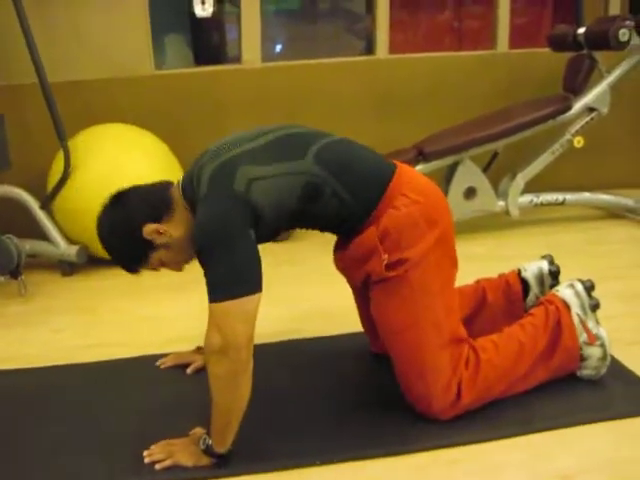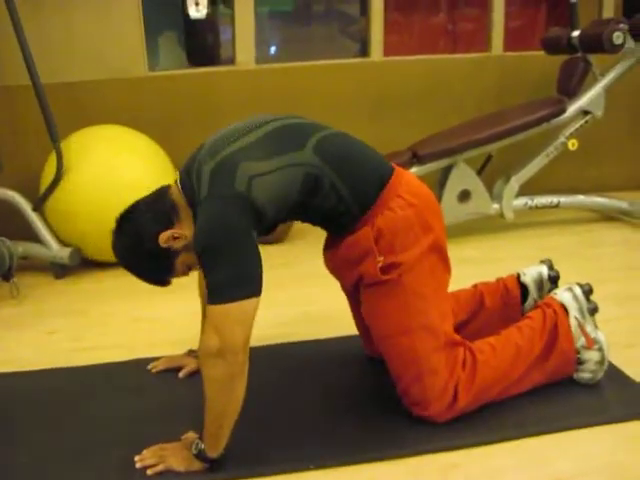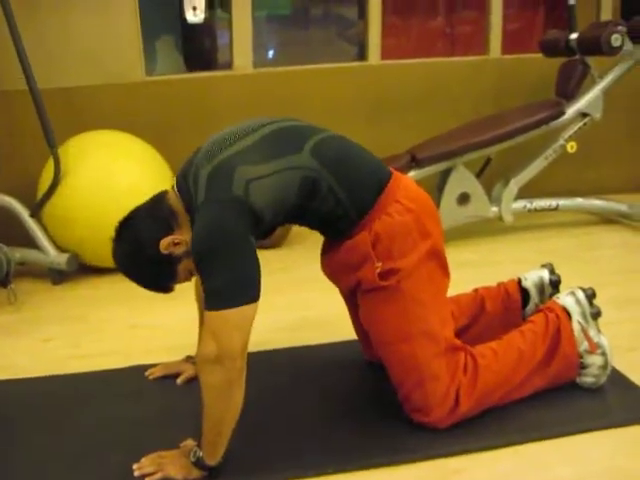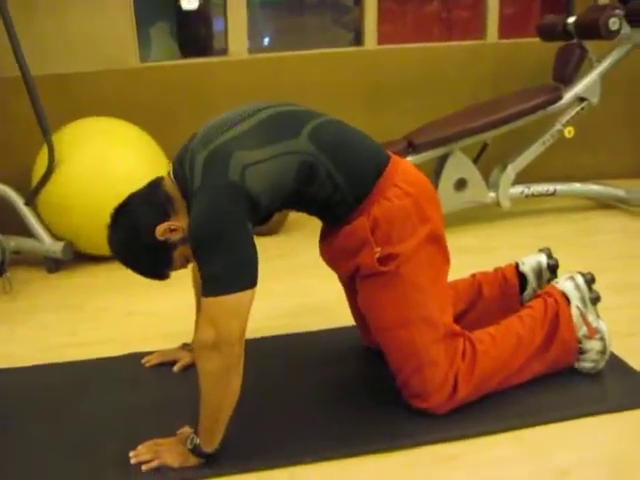
dt=0.3s
person 1, frame 1
left shoulder: (216, 217)
right shoulder: (202, 185)
left elbow: (234, 347)
left wrist: (213, 447)
right wrist: (209, 348)
left hip: (401, 220)
right hip: (379, 208)
left knee: (438, 390)
right knee: (391, 339)
left ankle: (563, 322)
right ankle: (524, 287)
person 1, frame 2
left shoulder: (220, 216)
right shoulder: (197, 180)
left elbow: (230, 348)
right wrist: (203, 351)
left hip: (393, 222)
right hip: (366, 216)
left knee: (434, 390)
right knee: (385, 343)
left ankle: (561, 325)
right ankle: (522, 291)
person 1, frame 3
left shoulder: (217, 221)
right shoulder: (193, 185)
left elbow: (226, 357)
right elbow: (213, 296)
right wrist: (201, 356)
left hip: (390, 228)
right hip: (362, 222)
left knee: (436, 396)
right knee: (388, 345)
left ankle: (564, 330)
right ankle: (523, 296)
person 1, frame 4
left shoulder: (215, 206)
right shoulder: (189, 172)
left elbow: (225, 341)
right elbow: (209, 270)
left wrist: (201, 446)
right wrist: (197, 344)
left hip: (388, 211)
right hip: (361, 204)
left knee: (434, 381)
right knee: (384, 333)
left ankle: (563, 314)
right ankle: (520, 280)
